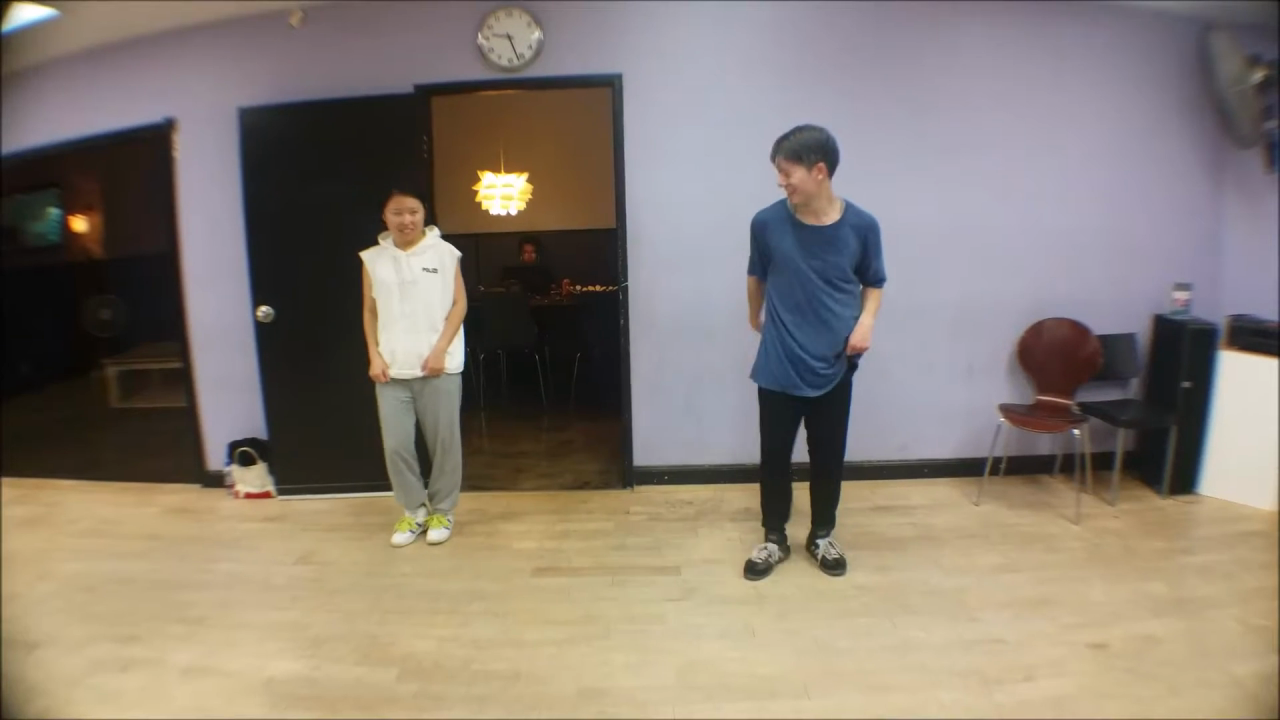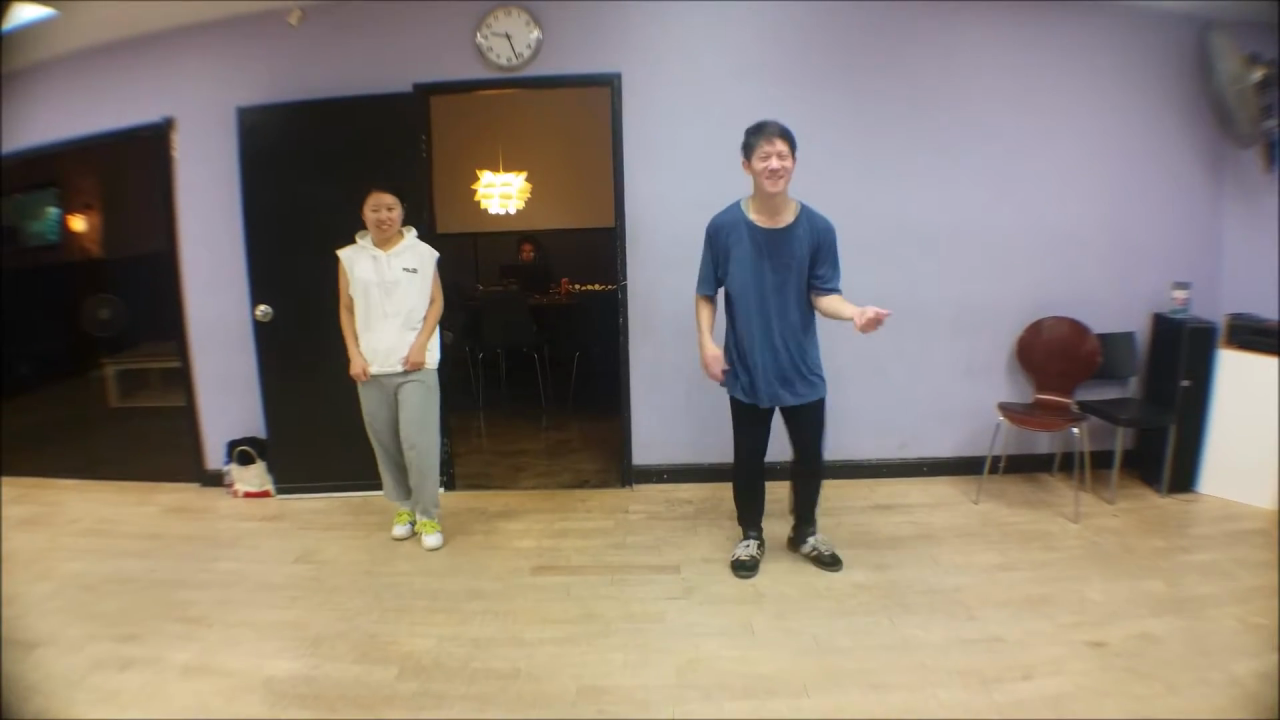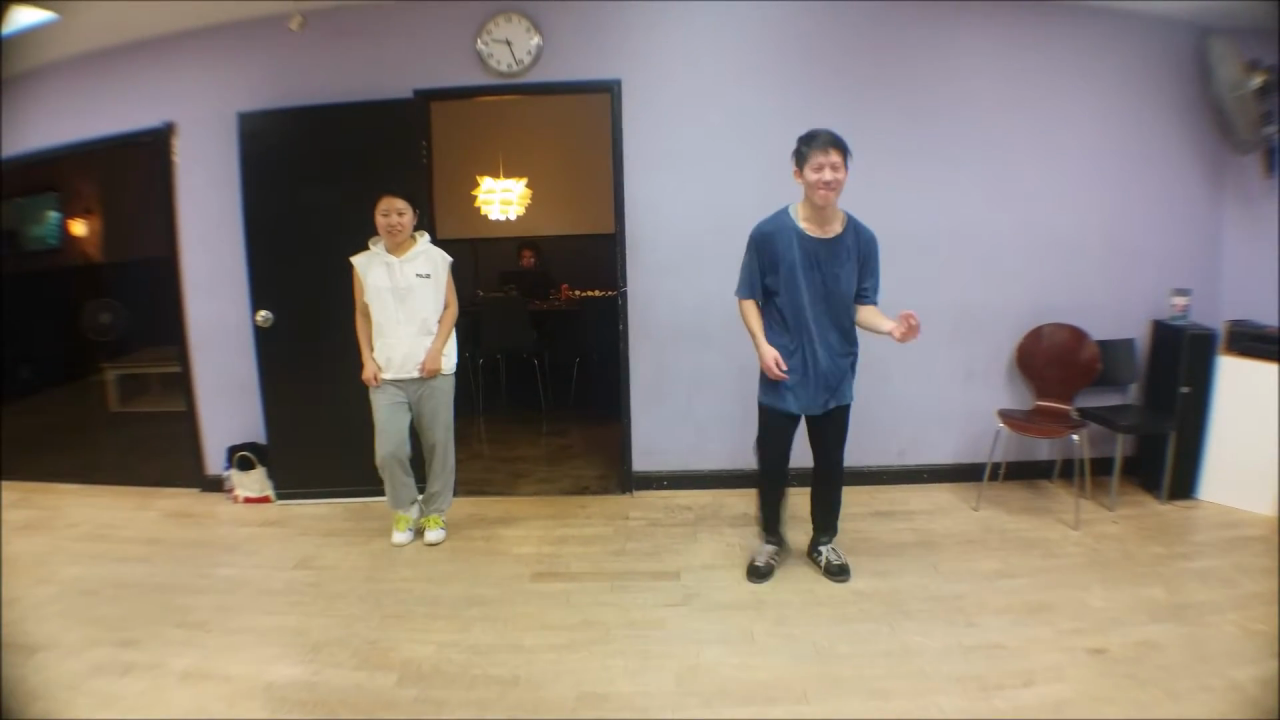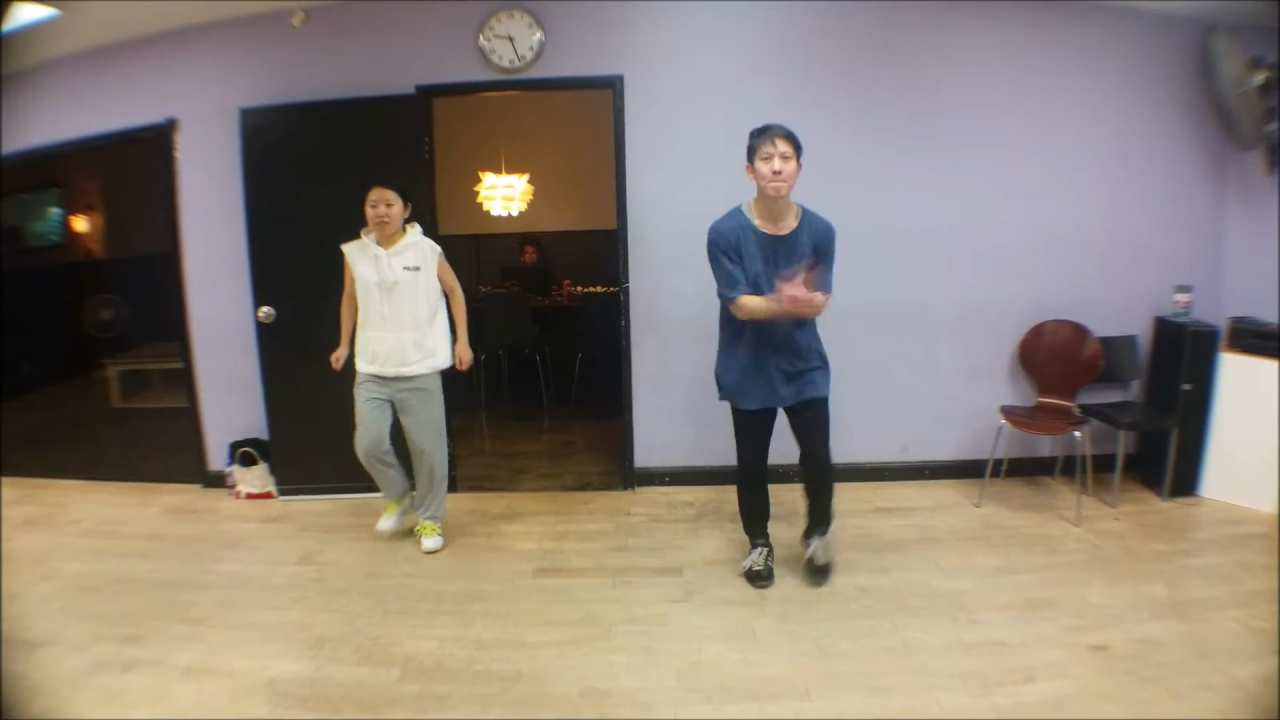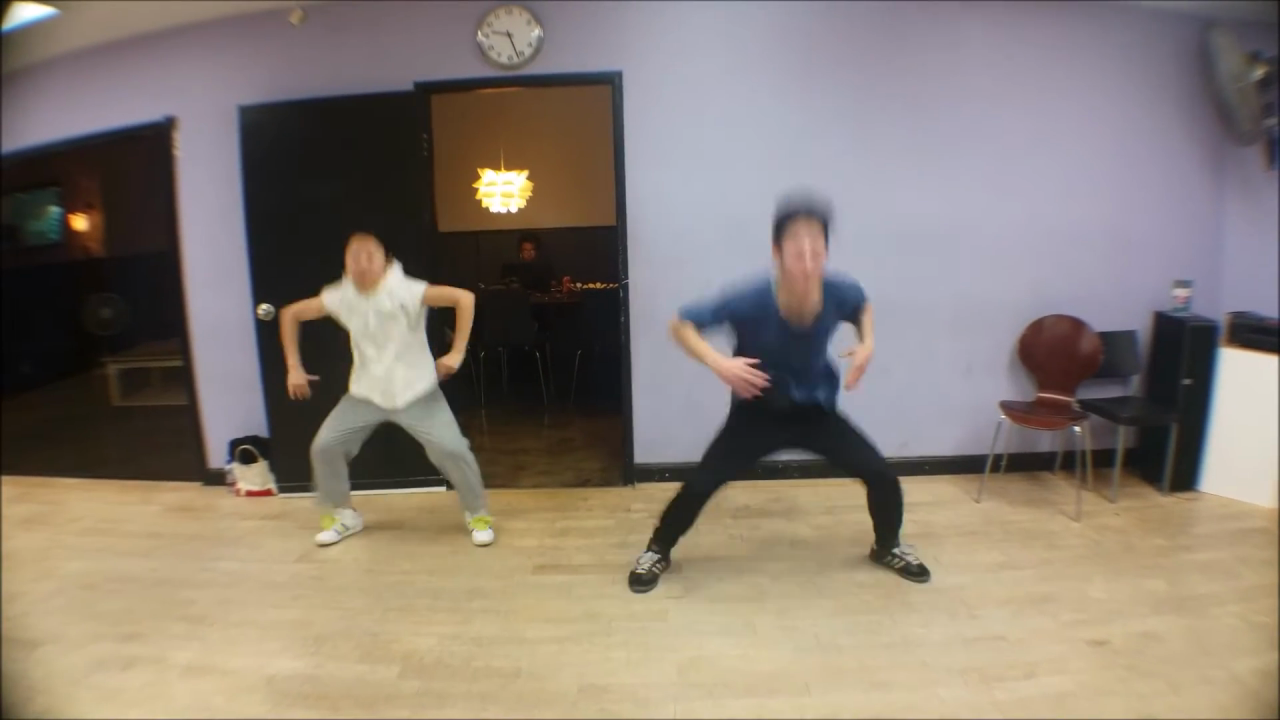
dt=1s
person 1, frame 1
left shoulder: (861, 226)
right shoulder: (767, 223)
left elbow: (873, 283)
left wrist: (865, 322)
right wrist: (755, 318)
left hip: (833, 365)
right hip: (779, 363)
left knee: (828, 454)
right knee: (775, 453)
left ankle: (821, 534)
right ankle: (773, 537)
person 1, frame 2
left shoulder: (817, 228)
right shoulder: (723, 227)
left elbow: (822, 295)
right elbow: (707, 293)
left wrist: (856, 314)
right wrist: (707, 340)
left hip: (801, 367)
right hip: (747, 368)
left knee: (809, 456)
right knee: (749, 457)
left ankle: (805, 532)
right ankle: (751, 534)
person 1, frame 3
left shoulder: (861, 239)
right shoulder: (769, 233)
left elbow: (860, 306)
right elbow: (747, 296)
left wrist: (889, 326)
right wrist: (762, 344)
left hip: (835, 374)
right hip: (784, 371)
left knee: (830, 464)
right knee: (773, 462)
left ankle: (823, 542)
right ankle: (771, 540)
person 1, frame 4
left shoulder: (819, 231)
right shoulder: (726, 232)
left elbow: (818, 304)
right elbow: (739, 306)
left wrist: (802, 300)
right wrist: (780, 303)
left hip: (804, 367)
right hip: (748, 370)
left knee: (816, 458)
right knee: (751, 463)
left ankle: (817, 534)
right ankle: (759, 543)
person 1, frame 5
left shoulder: (839, 292)
right shoulder: (751, 301)
left elbow: (861, 305)
right elbow: (682, 325)
left wrist: (868, 342)
right wrist: (720, 364)
left hip: (814, 407)
right hip: (758, 408)
left knee: (881, 476)
right knee: (704, 482)
left ankle: (888, 546)
right ankle: (658, 550)
person 2, frame 1
left shoulder: (444, 253)
right shoulder: (373, 259)
left elbow: (459, 304)
right elbow: (369, 311)
left wrist: (440, 350)
right wrist: (374, 355)
left hip: (438, 367)
right hip: (392, 369)
left knee: (443, 443)
right knee: (396, 446)
left ankle: (441, 511)
right ankle: (414, 511)
person 2, frame 2
left shoulder: (422, 253)
right shoulder: (350, 258)
left elbow: (436, 302)
right elbow: (346, 309)
left wrist: (420, 346)
right wrist: (354, 354)
left hip: (416, 364)
right hip: (372, 366)
left knee: (419, 441)
right knee: (384, 441)
left ankle: (428, 515)
right ankle: (404, 506)
person 2, frame 3
left shoulder: (436, 258)
right shoulder: (363, 264)
left elbow: (451, 307)
right elbow: (362, 315)
left wrist: (436, 351)
right wrist: (367, 360)
left hip: (432, 369)
right hip: (387, 373)
left knee: (438, 444)
right knee: (389, 450)
left ankle: (435, 512)
right ankle: (406, 509)
person 2, frame 4
left shoulder: (425, 250)
right shoulder: (354, 253)
left elbow: (454, 290)
left wrist: (462, 340)
right wrist: (344, 343)
left hip: (420, 367)
right hip: (371, 369)
left knee: (427, 447)
right knee: (369, 444)
left ankle: (429, 519)
right ankle: (397, 498)
person 2, frame 5
left shoulder: (408, 292)
right shoulder: (338, 298)
left elbow: (465, 299)
right elbow: (289, 314)
left wrist: (458, 351)
right wrist: (294, 367)
left hip: (417, 389)
right hip: (367, 392)
left knee: (451, 449)
right knee: (324, 446)
left ankle: (477, 514)
right ankle: (343, 515)
